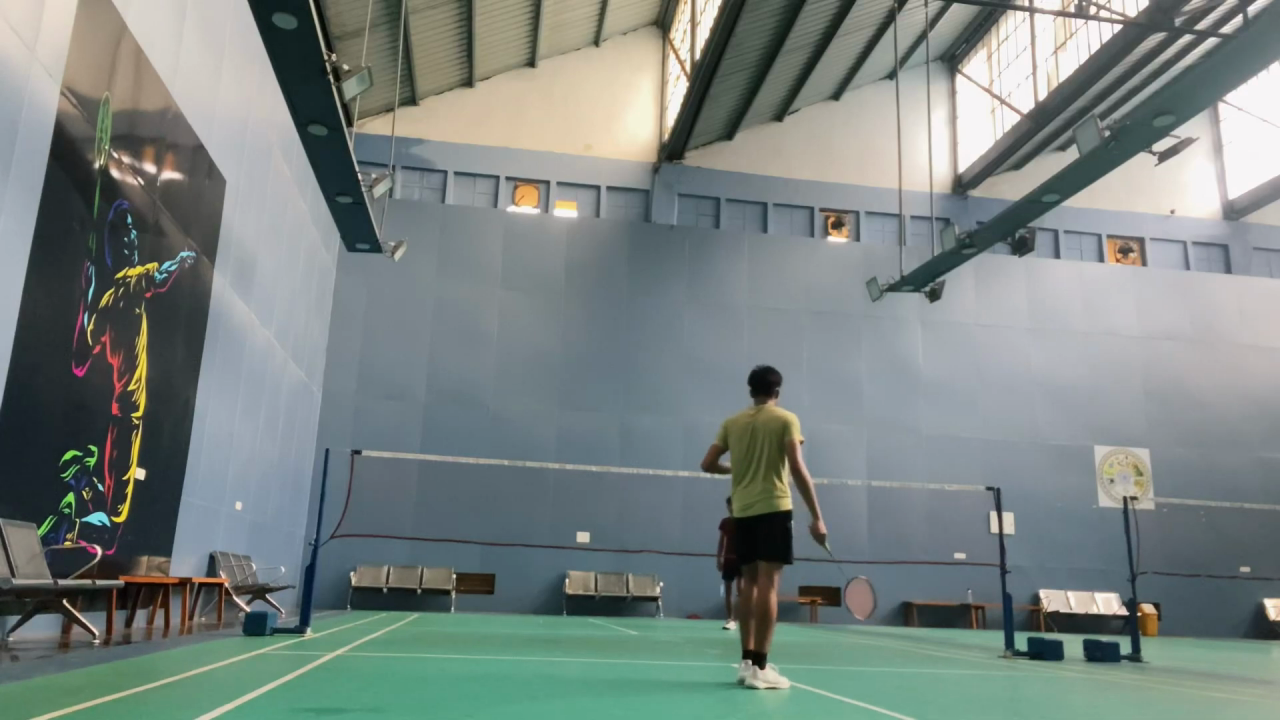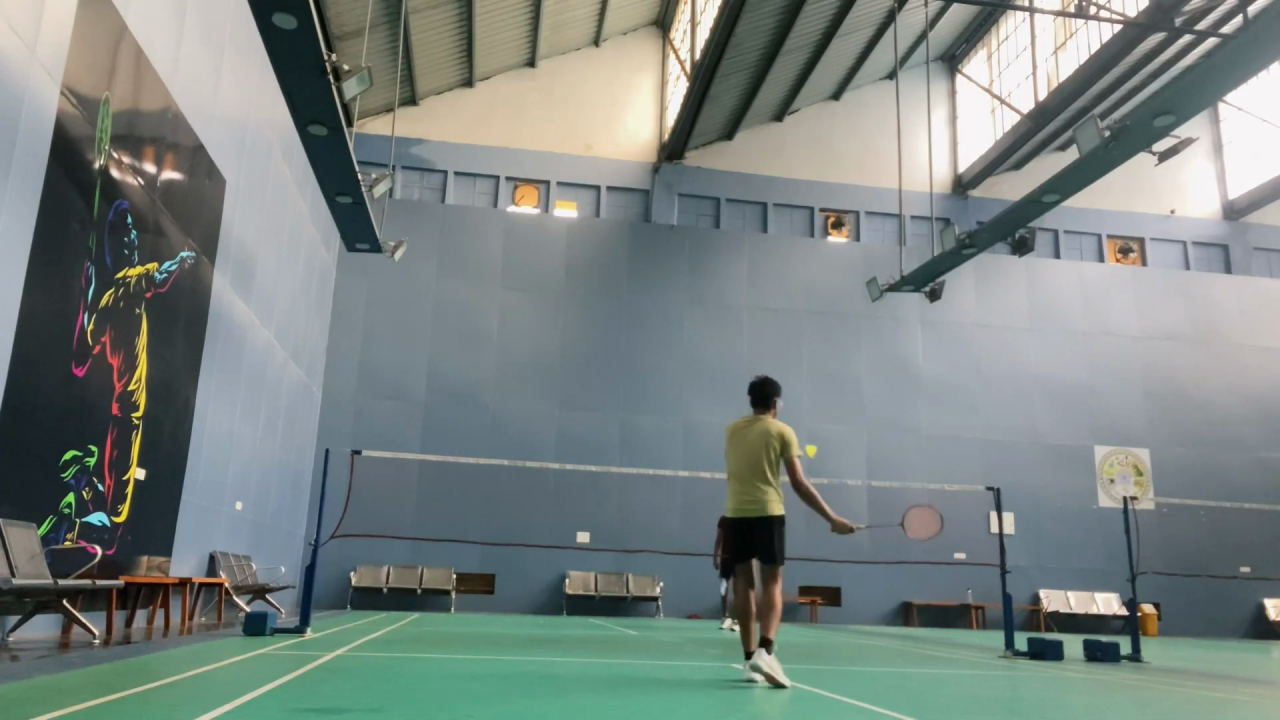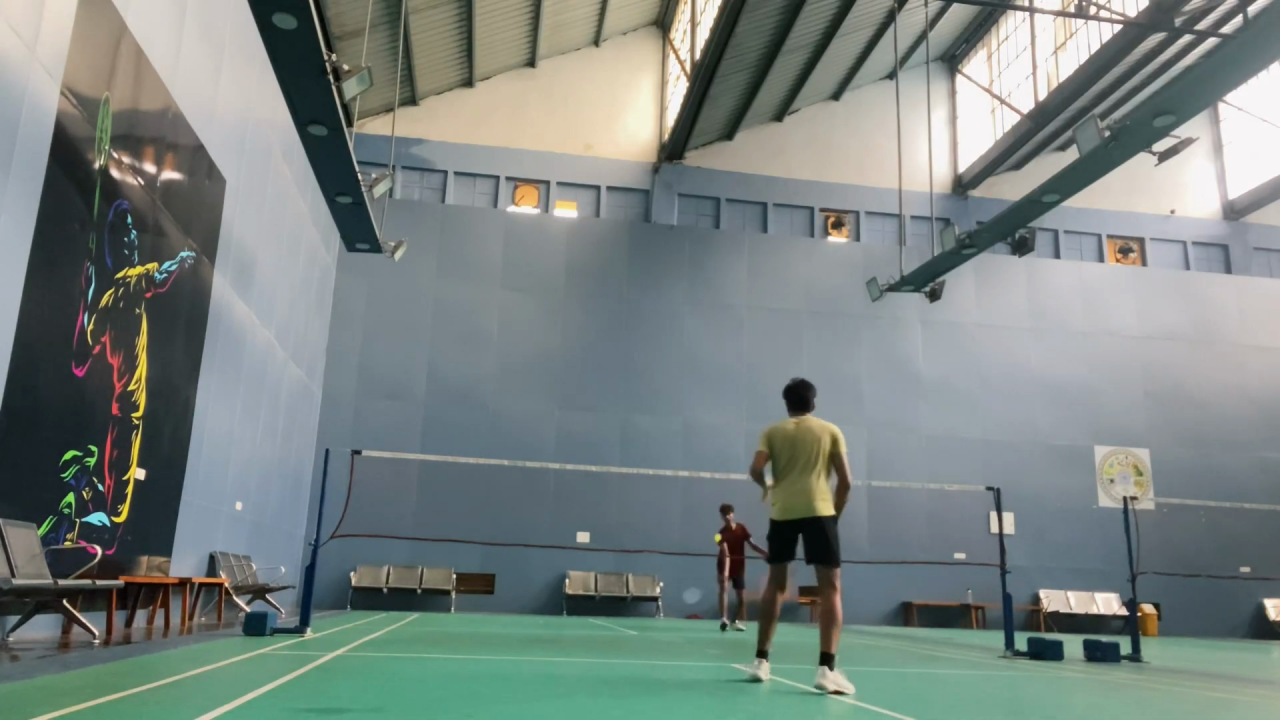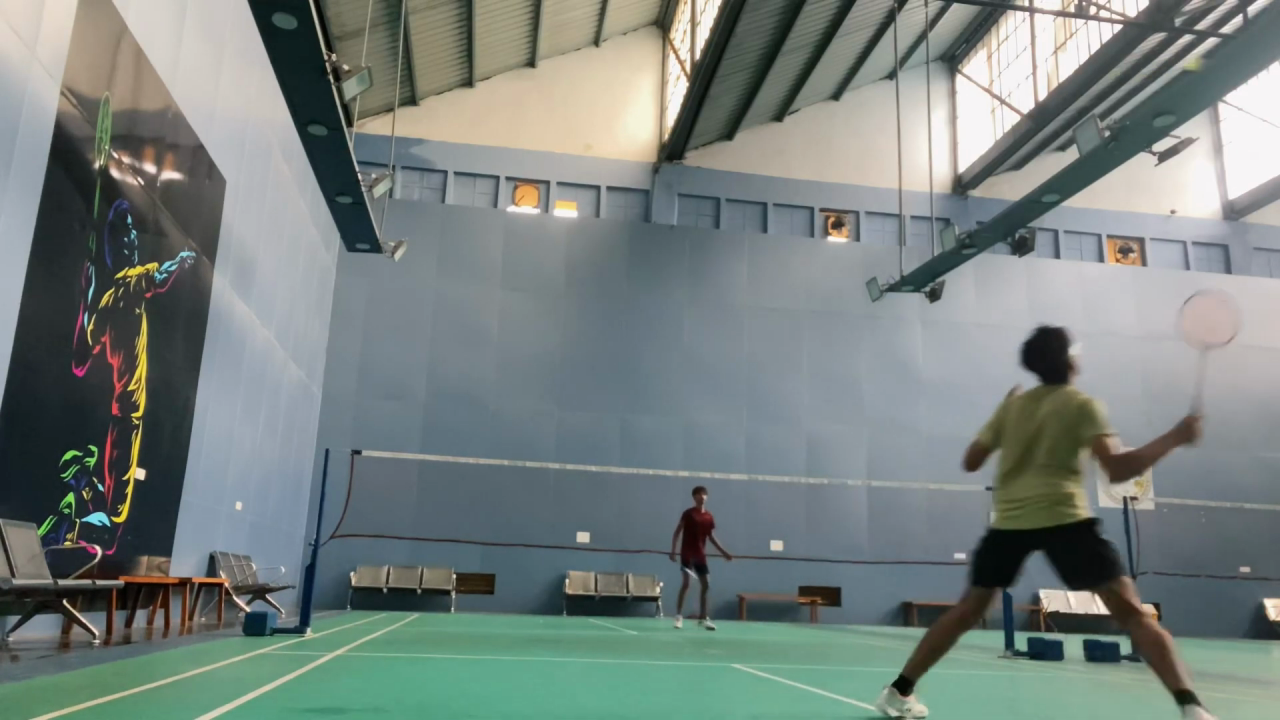
dt=1s
person 1, frame 1
left shoulder: (138, 278)
right shoulder: (106, 289)
left elbow: (159, 277)
right elbow: (80, 359)
left wrist: (178, 263)
right wrist: (86, 300)
left hip: (129, 397)
right hip: (107, 395)
left knee: (120, 471)
left ankle: (110, 537)
person 1, frame 2
left shoulder: (138, 278)
right shoulder: (106, 290)
left elbow: (159, 276)
right elbow: (81, 358)
left wrist: (177, 264)
right wrist: (86, 300)
left hip: (129, 395)
left knee: (120, 468)
right knee: (100, 465)
left ankle: (111, 531)
person 1, frame 3
left shoulder: (138, 277)
right shoulder: (101, 287)
left elbow: (159, 276)
right elbow: (81, 356)
left wrist: (177, 264)
right wrist: (86, 299)
left hip: (129, 391)
left knee: (120, 467)
left ankle: (112, 531)
person 1, frame 4
left shoulder: (138, 278)
right shoulder: (104, 290)
left elbow: (159, 276)
right elbow: (81, 358)
left wrist: (177, 264)
right wrist: (85, 301)
left hip: (129, 394)
right hip: (108, 394)
left knee: (121, 469)
right knee: (105, 468)
left ankle: (111, 533)
person 2, frame 1
left shoulder: (732, 422)
right shoulder: (786, 419)
left elbow: (707, 464)
right elbow: (797, 470)
right wrist: (816, 517)
left hip: (742, 511)
right hip: (774, 508)
left knee: (750, 583)
right knee: (768, 584)
left ankle: (747, 659)
right ankle: (759, 667)
person 2, frame 2
left shoulder: (732, 429)
right shoulder: (783, 432)
right elbow: (800, 485)
right wrist: (831, 518)
left hip: (734, 513)
right hip: (767, 513)
left knee: (743, 583)
right knee: (772, 583)
left ankle: (750, 658)
right ankle: (763, 652)
person 2, frame 3
left shoulder: (774, 432)
right shoulder: (830, 431)
left elbow: (756, 471)
right elbow: (845, 482)
right wrist: (834, 517)
left hip: (782, 513)
right hip: (819, 511)
left knee: (776, 583)
right knee: (830, 590)
left ankle: (761, 659)
right ankle: (827, 668)
person 2, frame 4
left shoulder: (1010, 407)
right shoulder: (1080, 404)
left elbow: (970, 462)
right elbow: (1117, 471)
right wrist: (1174, 437)
left hip: (1008, 521)
right hip: (1064, 518)
left knee: (968, 611)
right knee: (1132, 613)
